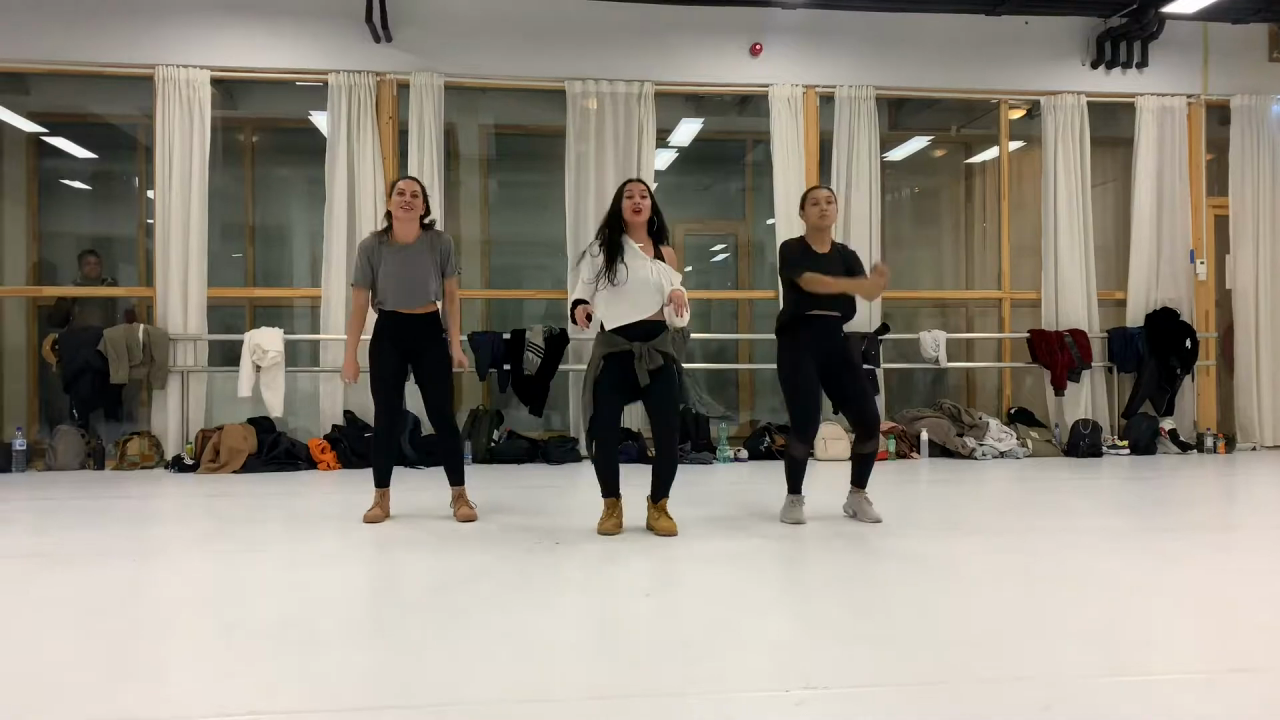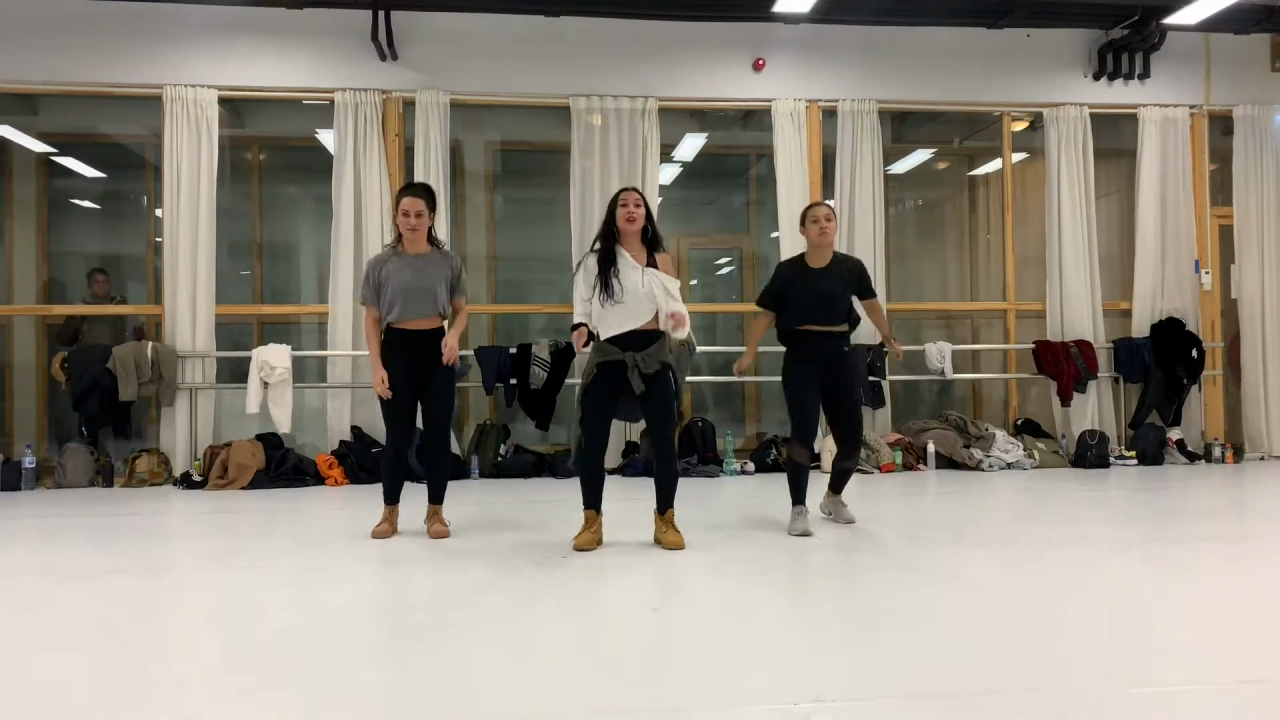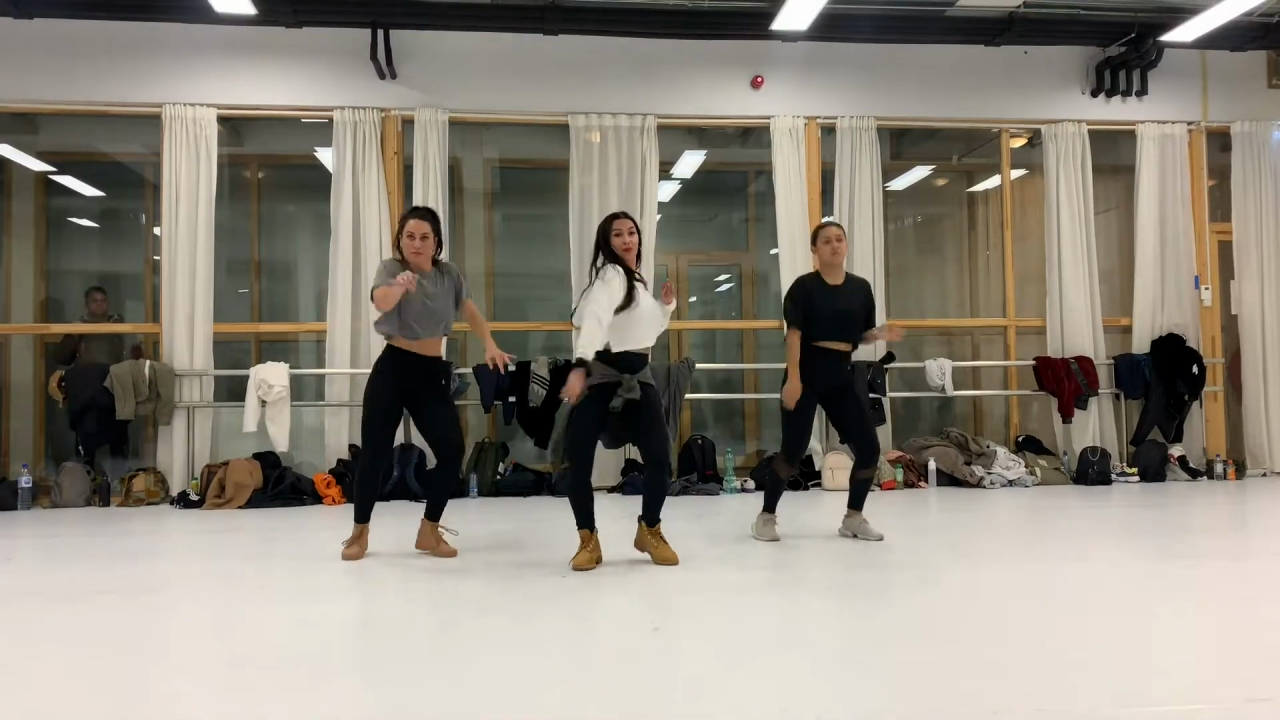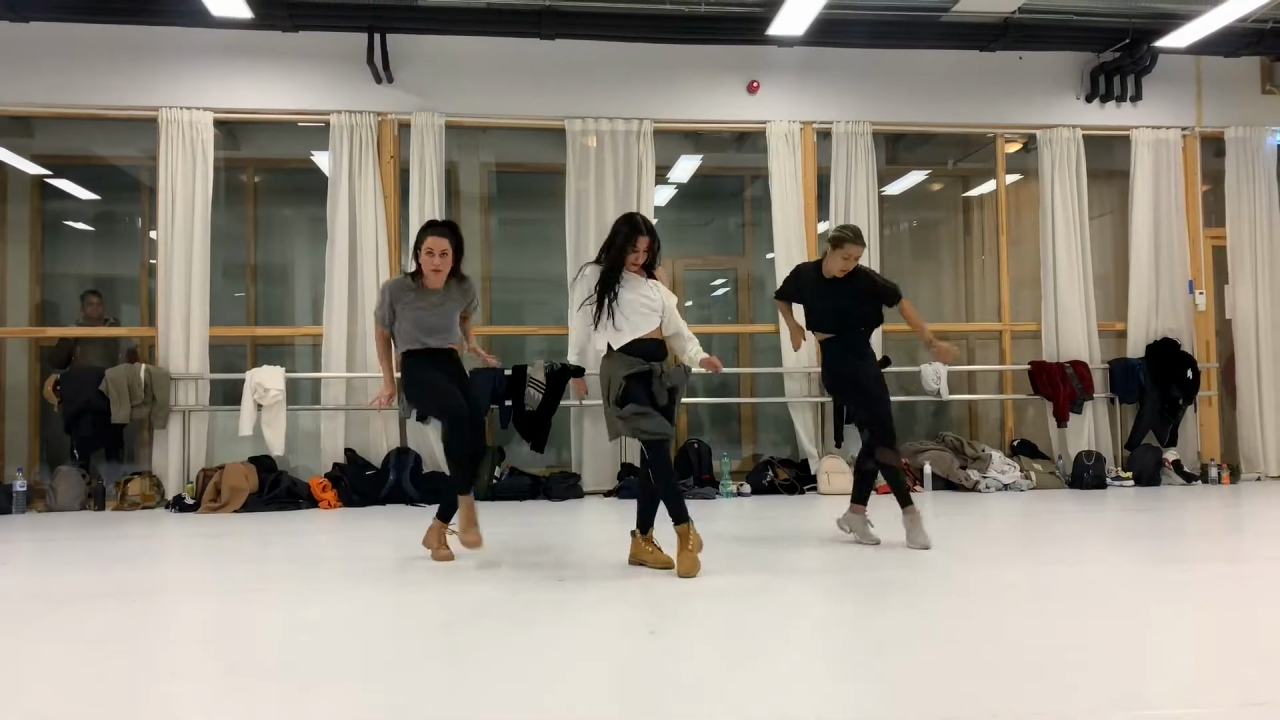
dt=0.5s
person 1, frame 1
left shoulder: (666, 254)
right shoulder: (601, 248)
left elbow: (676, 318)
right elbow: (582, 291)
left wrist: (679, 301)
right wrist: (579, 307)
left hip: (657, 346)
right hip: (614, 347)
left knee: (668, 433)
right knee: (605, 433)
left ankle: (658, 506)
right ankle: (612, 505)
person 1, frame 2
left shoulder: (661, 261)
right shoulder: (595, 260)
left elbow: (674, 314)
right elbow: (582, 305)
left wrist: (678, 317)
right wrist: (581, 328)
left hip: (652, 354)
right hip: (608, 354)
left knee: (664, 440)
right knee: (592, 441)
left ankle: (665, 520)
right ankle: (592, 521)
person 1, frame 3
left shoulder: (639, 281)
right shoulder: (611, 275)
right elbow: (595, 319)
left wrist: (665, 307)
right wrist: (580, 365)
left hip: (636, 378)
right hip: (602, 375)
left knee: (659, 459)
right knee: (577, 463)
left ankle: (649, 530)
right ankle: (589, 539)
person 1, frame 4
left shoulder: (655, 281)
right shoulder: (594, 277)
left elbow: (674, 326)
right elbow: (581, 327)
left wrist: (699, 356)
right wrist: (577, 370)
left hip: (658, 368)
right hip: (623, 368)
left knee: (655, 453)
right knee: (657, 445)
left ankle: (643, 540)
right ankle: (685, 532)
person 2, frame 1
left shoulder: (440, 242)
right shoulder: (371, 246)
left elbow: (450, 292)
right elbow: (359, 302)
left wrist: (455, 339)
right wrist: (351, 354)
left hip: (430, 331)
right hip: (389, 333)
left knee: (443, 415)
right knee: (387, 416)
left ankle: (459, 495)
right ankle: (381, 497)
person 2, frame 2
left shoulder: (448, 261)
right shoulder: (380, 263)
left elbow: (460, 310)
right elbow: (372, 321)
left wrist: (455, 335)
right wrist: (376, 367)
left hip: (436, 352)
right hip: (397, 350)
left knee: (437, 434)
right knee: (398, 436)
left ankle: (435, 512)
right ankle: (390, 513)
person 2, frame 3
left shoulder: (449, 273)
right shoulder: (390, 268)
left elbow: (471, 313)
right elbow: (381, 303)
left wrist: (491, 348)
right wrist: (398, 285)
left hip: (432, 374)
right hip: (394, 370)
left knee: (451, 453)
right knee: (374, 455)
left ankle: (429, 530)
right ankle: (359, 532)
person 2, frame 4
left shoulder: (463, 286)
right shoulder: (395, 289)
right elbow: (383, 336)
left wrist: (473, 346)
right wrist: (389, 384)
left hip: (453, 366)
right hip: (419, 367)
left knee: (475, 449)
right knee: (457, 411)
left ankle: (438, 530)
right ankle: (465, 504)
person 3, frame 1
left shoulder: (846, 255)
right shoulder: (792, 249)
left elbow: (867, 294)
right elbow: (808, 282)
left wrist: (878, 280)
right wrist: (855, 284)
left hip: (834, 340)
right hip: (798, 342)
left knee: (869, 421)
right knee: (806, 424)
left ankle: (858, 496)
right ankle: (793, 498)
person 3, frame 2
left shoulder: (850, 267)
right shoulder: (788, 270)
left elbow: (870, 302)
right elbow: (767, 313)
left wrist: (888, 339)
right wrist: (750, 353)
left hip: (840, 353)
right hip: (801, 355)
left knee: (851, 438)
right knee: (804, 430)
left ankle: (833, 497)
right ankle: (799, 509)
person 3, frame 3
left shoulder: (861, 288)
right shoulder: (804, 287)
left elbow: (863, 334)
right elbow: (793, 334)
left wrist: (884, 334)
right wrist: (793, 378)
left hip: (841, 375)
right hip: (808, 373)
left knee: (869, 448)
right knee: (794, 449)
left ankle: (853, 517)
right ankle: (767, 515)
person 3, frame 4
left shoulder: (864, 278)
right shoulder: (805, 274)
left elbow: (902, 304)
right elbow: (781, 298)
left wrist: (932, 342)
right wrist: (793, 325)
left hip: (864, 357)
right hip: (838, 361)
left knee: (876, 435)
right knee: (883, 427)
left ankle: (855, 514)
right ankle: (909, 512)
